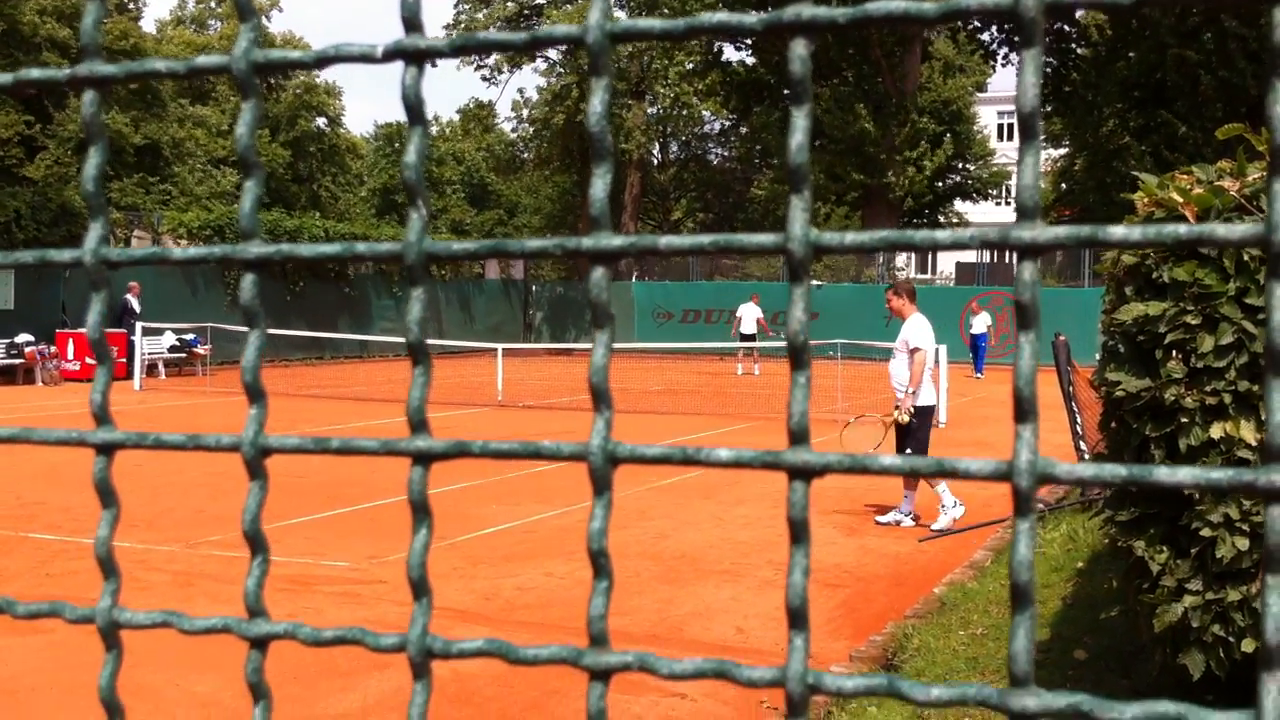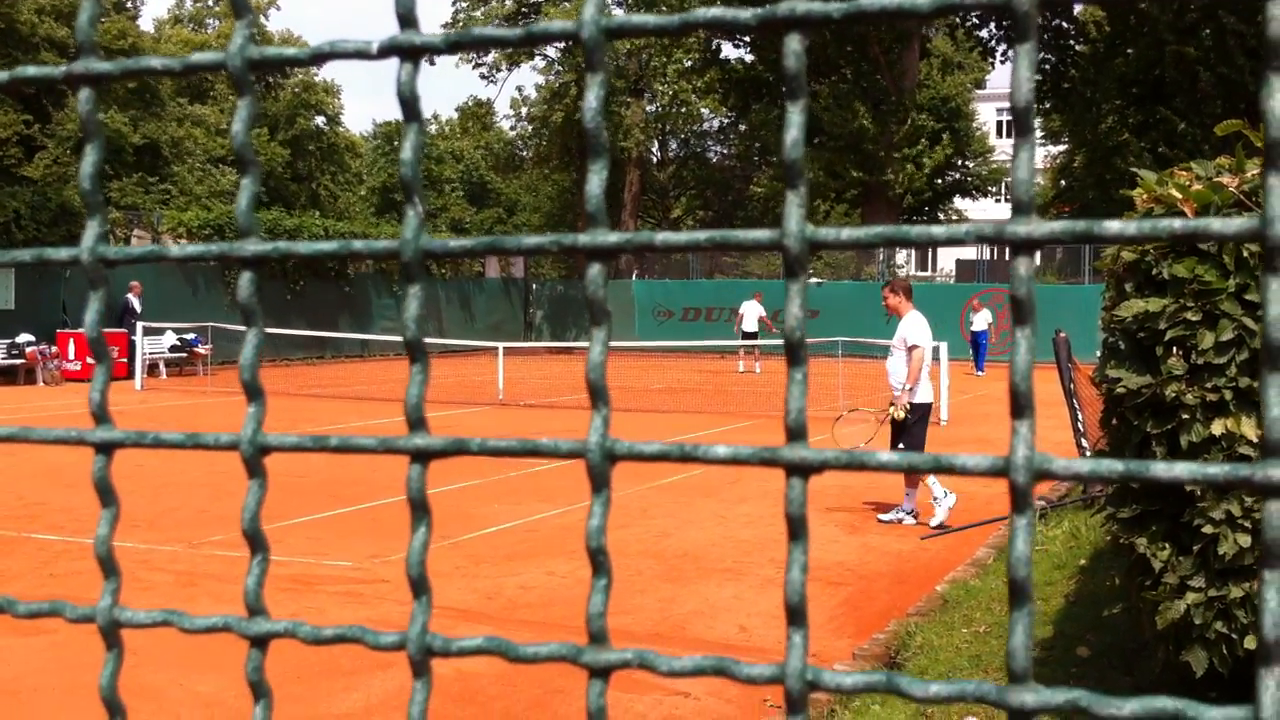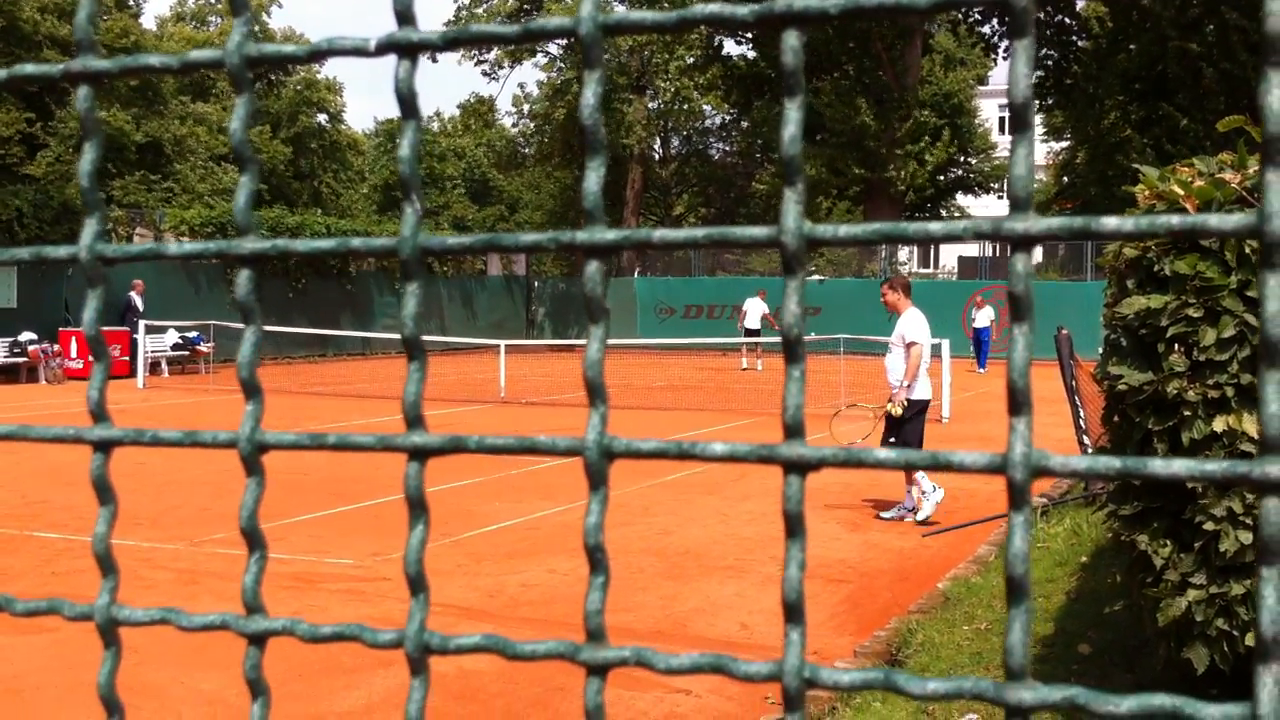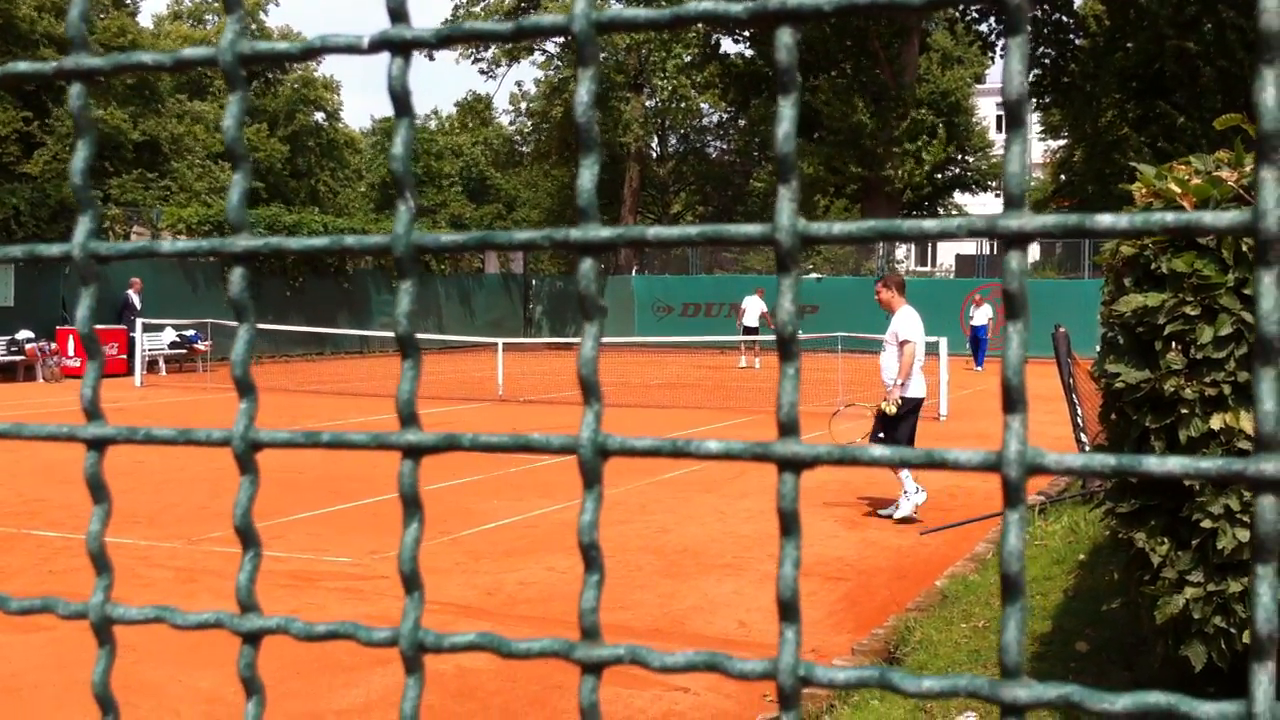
dt=0.1s
person 1, frame 1
left shoulder: (916, 324)
right shoulder: (911, 325)
left elbow: (920, 361)
left wrist: (909, 395)
left hip: (917, 402)
right hip: (910, 402)
left knee: (914, 457)
right knee: (909, 458)
left ankle: (950, 503)
right ankle: (906, 511)
person 1, frame 2
left shoulder: (913, 321)
right shoulder: (908, 322)
left elbow: (918, 358)
left wrist: (905, 391)
right wrist: (901, 395)
left hip: (913, 399)
right hip: (908, 399)
left knee: (906, 453)
right knee: (907, 454)
left ankle: (941, 496)
right ankle: (908, 509)
person 1, frame 3
left shoulder: (911, 318)
right shoulder: (907, 319)
left elbow: (915, 355)
left wrist: (903, 388)
right wrist: (899, 391)
left hip: (911, 395)
right hip: (912, 395)
left knee: (893, 447)
right knee: (908, 449)
left ankle: (929, 489)
right ankle: (911, 504)
person 1, frame 4
left shoulder: (905, 316)
right shoulder: (902, 317)
left elbow: (909, 353)
left wrist: (897, 386)
left hip: (905, 393)
right hip: (907, 393)
left knee: (882, 443)
right knee: (901, 447)
left ankle: (911, 489)
right ankle: (908, 501)
